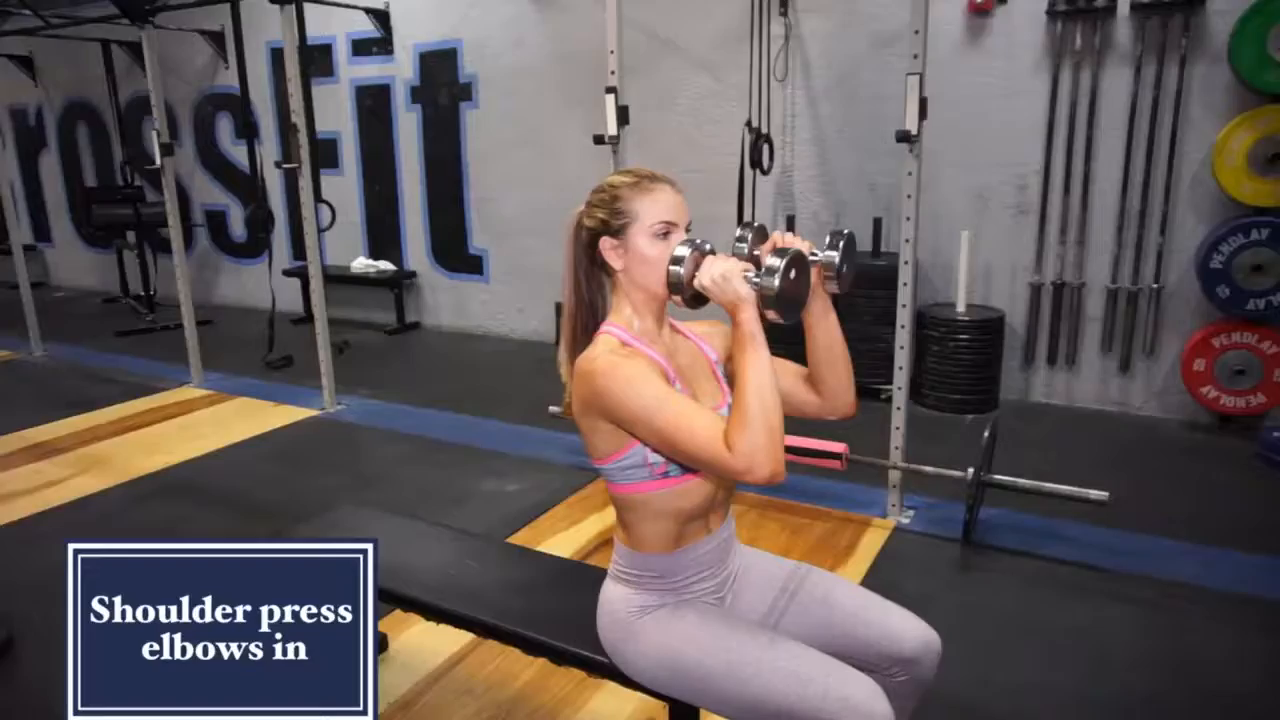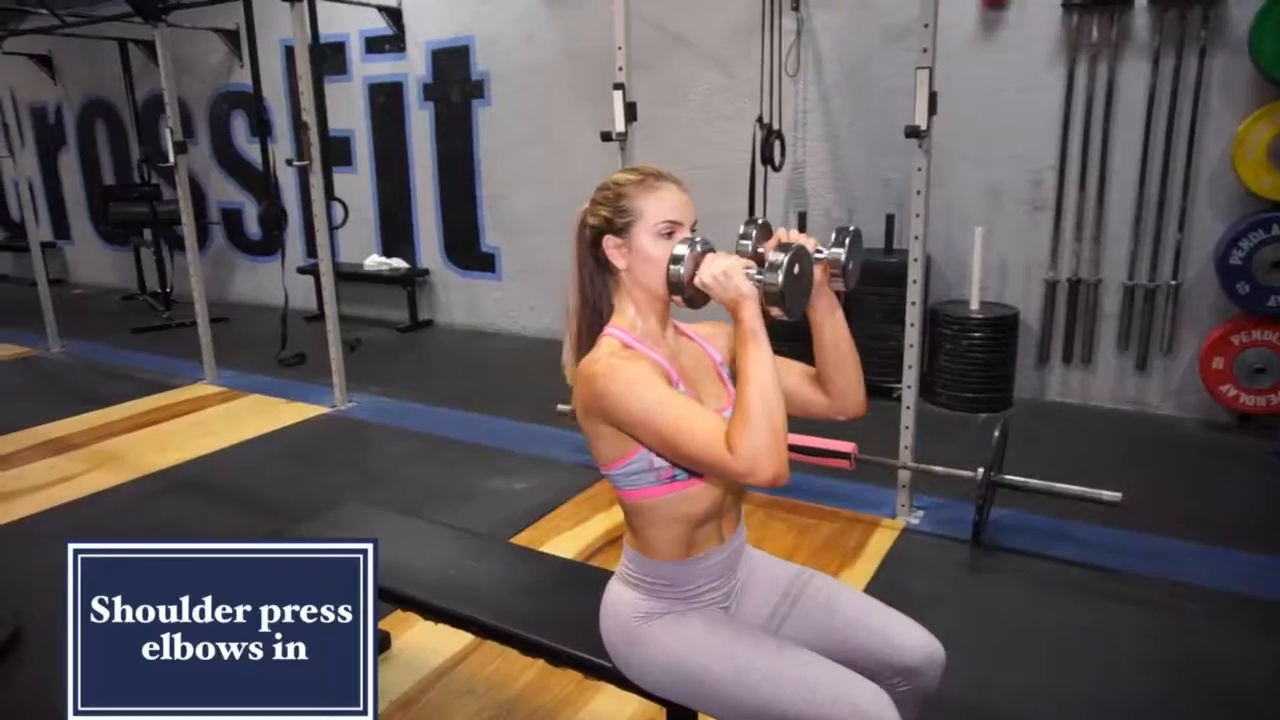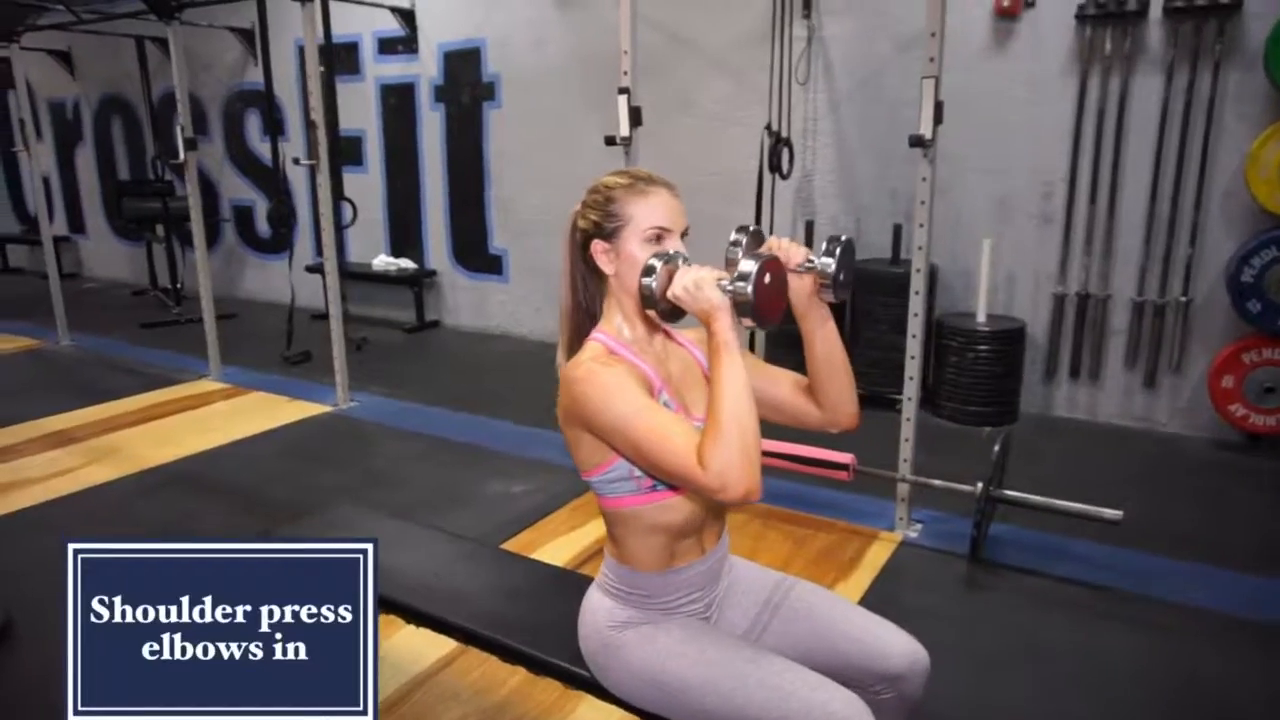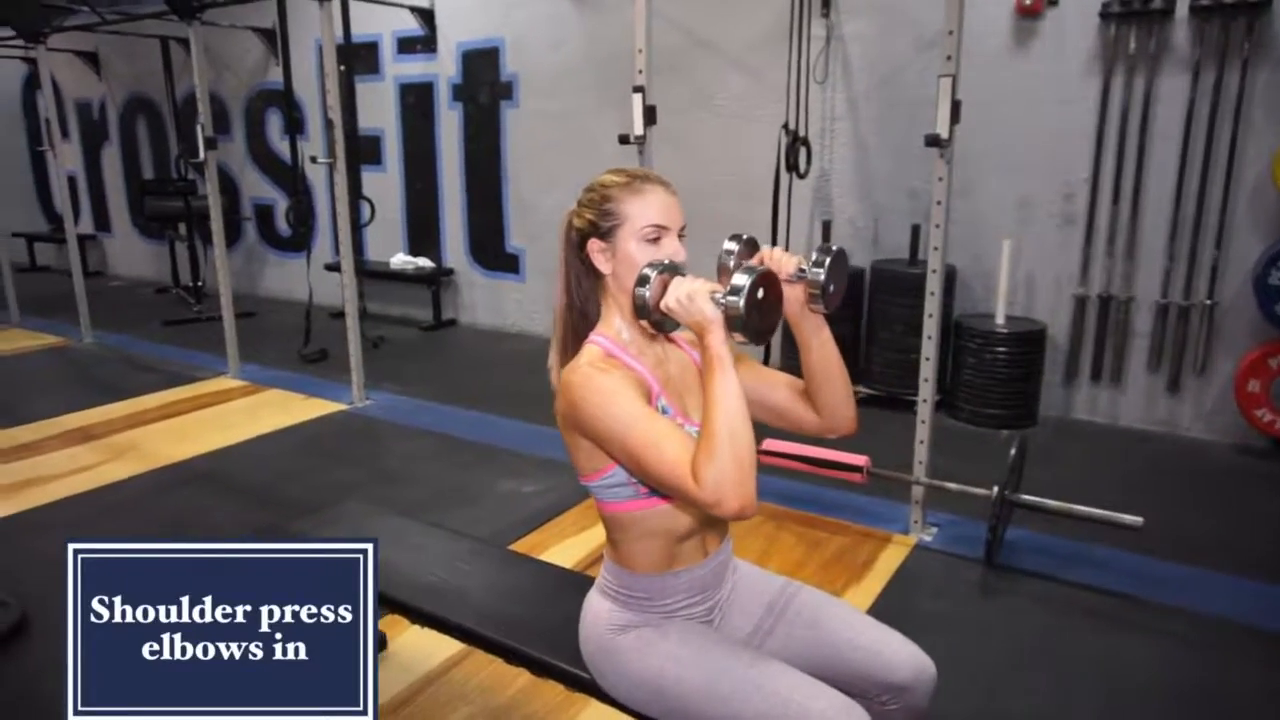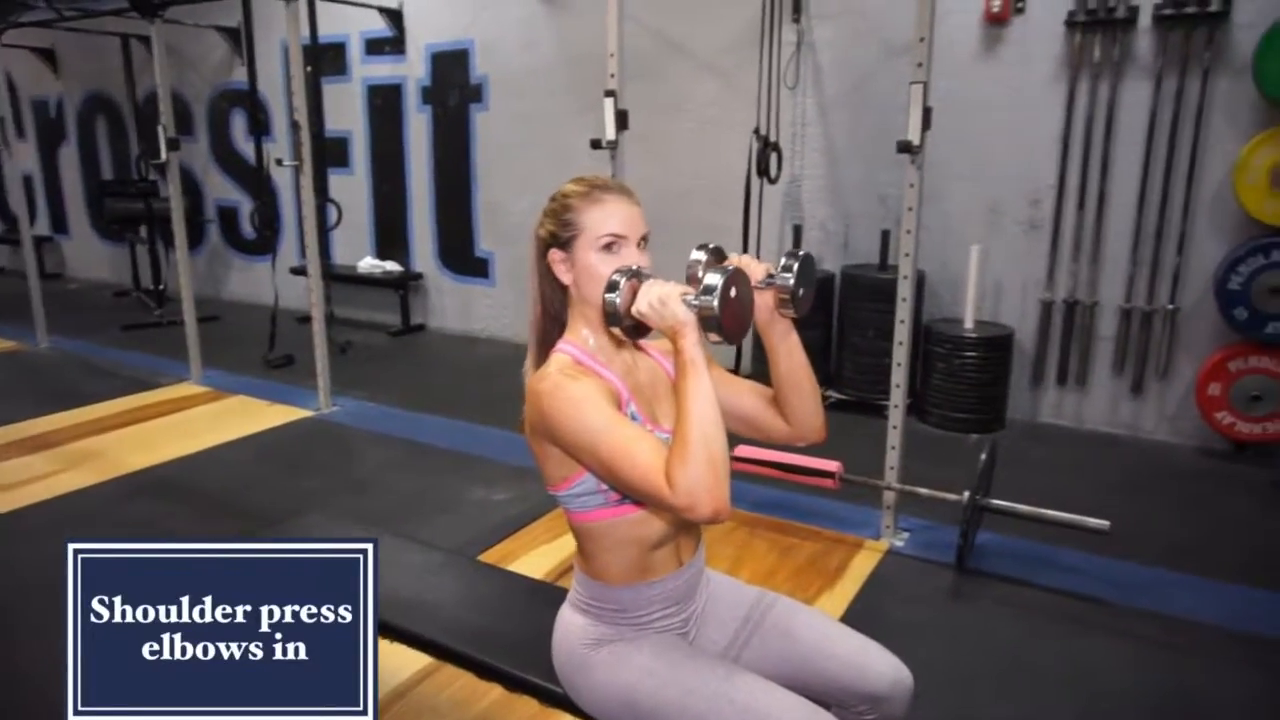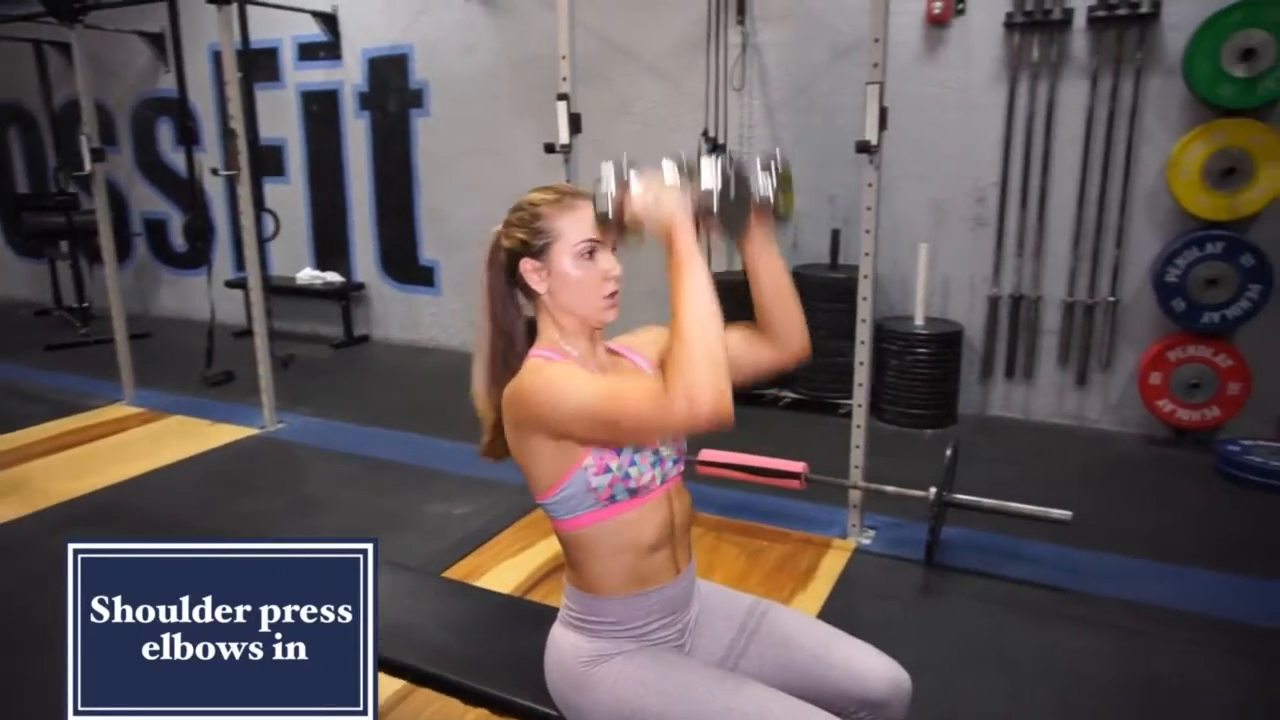
dt=0.5s
person 1, frame 1
left shoulder: (701, 339)
right shoulder: (607, 368)
left elbow: (834, 401)
right elbow: (759, 462)
left wrist: (811, 296)
right wrist: (745, 315)
left hip: (728, 570)
right hip: (658, 607)
left knee: (914, 650)
person 1, frame 2
left shoulder: (708, 341)
right shoulder: (609, 370)
left elbow: (844, 401)
right elbow: (761, 465)
left wrist: (817, 294)
right wrist: (747, 312)
left hip: (738, 575)
right hip: (662, 613)
left knee: (917, 661)
person 1, frame 3
left shoulder: (694, 346)
right shoulder: (593, 376)
left elbow: (836, 413)
right elbow: (734, 481)
left wrist: (808, 305)
right wrist: (721, 324)
left hip: (722, 585)
right hip: (643, 623)
left knee: (902, 666)
person 1, frame 4
left shoulder: (692, 349)
right shoulder: (591, 380)
left elbow: (834, 419)
right elbow: (729, 495)
left wrist: (802, 314)
right wrist: (715, 338)
left hip: (725, 588)
right hip: (644, 625)
person 1, frame 5
left shoulder: (660, 358)
right shoulder: (560, 387)
left elbow: (803, 427)
right elbow: (703, 499)
left wrist: (770, 320)
right wrist: (687, 339)
left hip: (699, 600)
right hip: (618, 639)
person 1, frame 6
left shoulder: (637, 354)
right shoulder: (540, 388)
left elbow: (787, 345)
right elbow: (703, 404)
left wrist: (753, 229)
right wrist: (680, 235)
left hip: (692, 613)
right hip: (612, 653)
